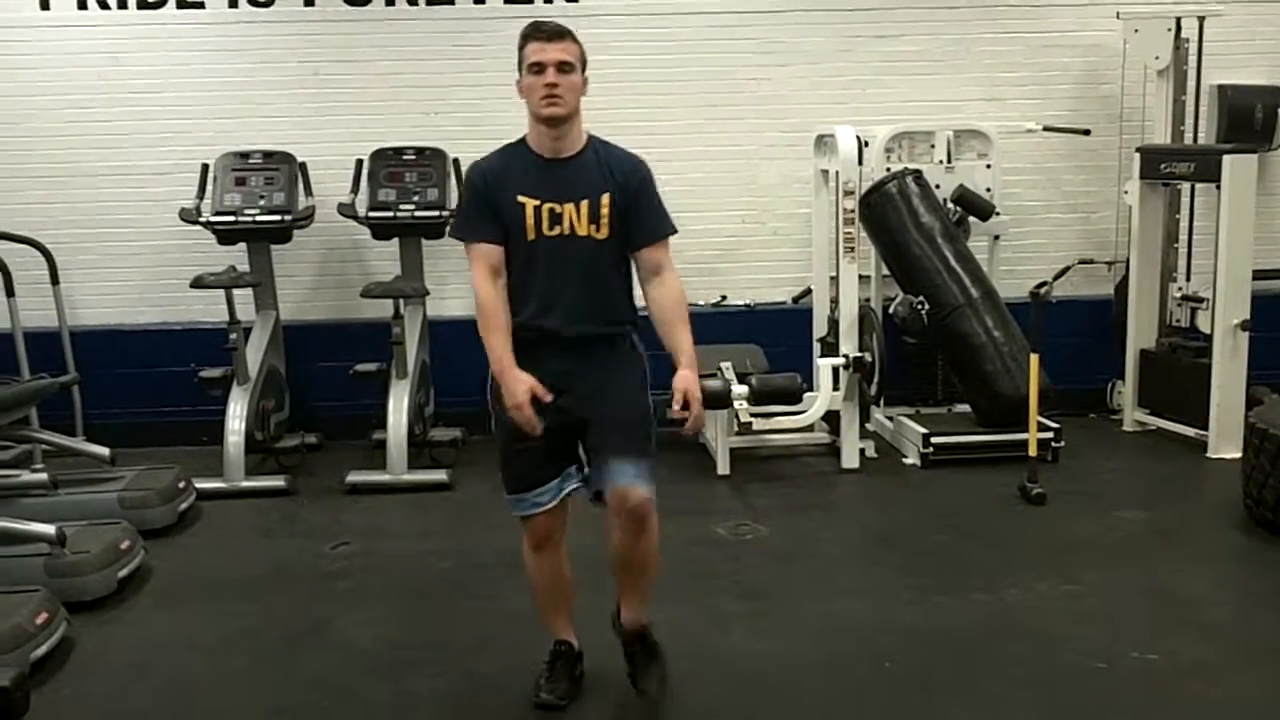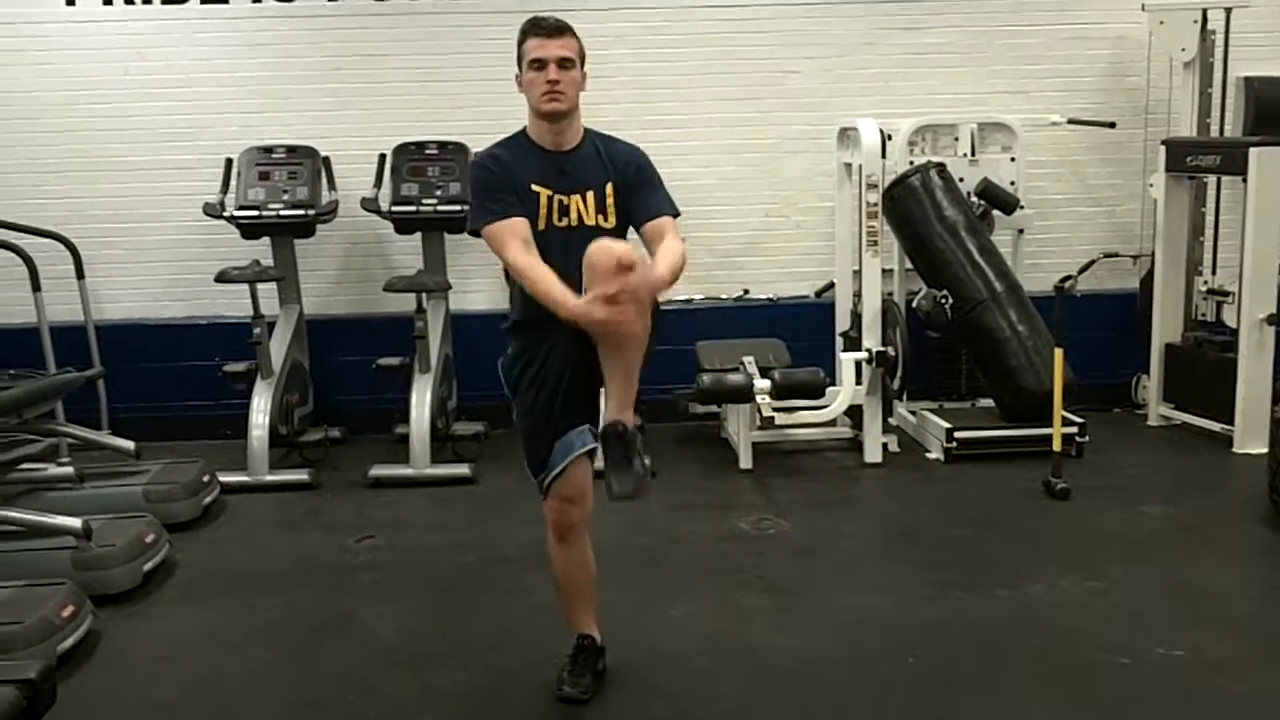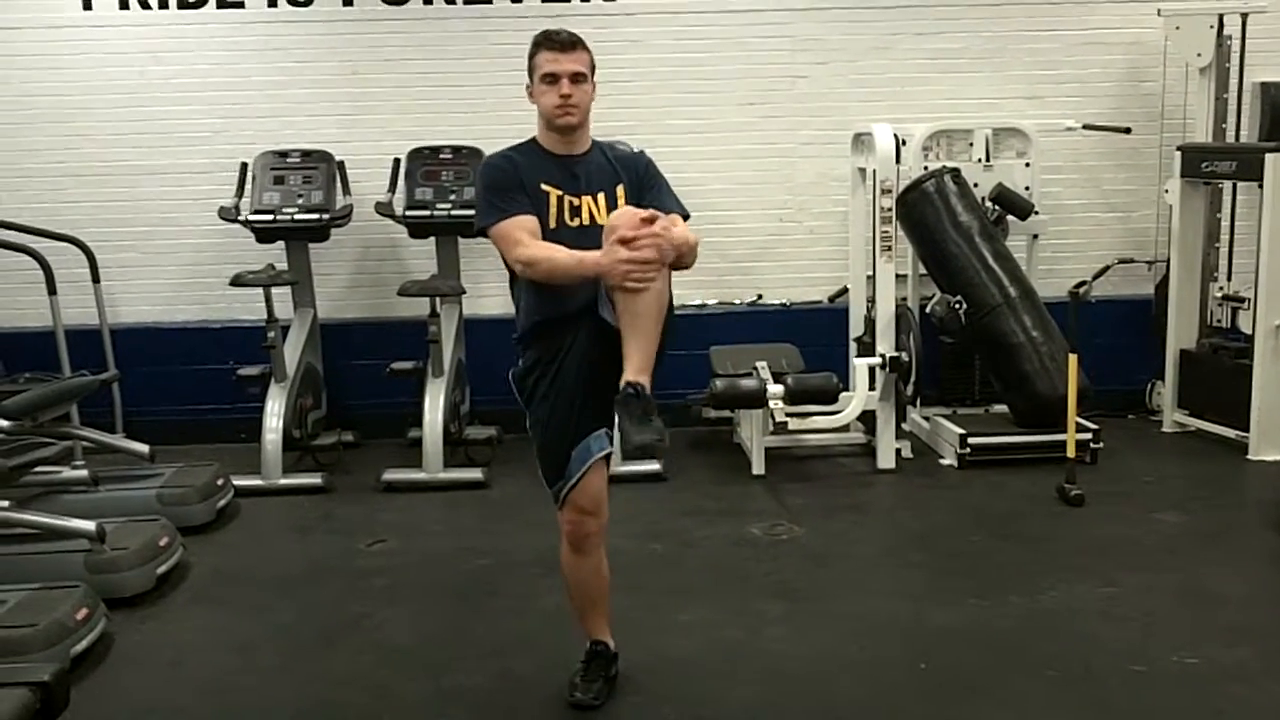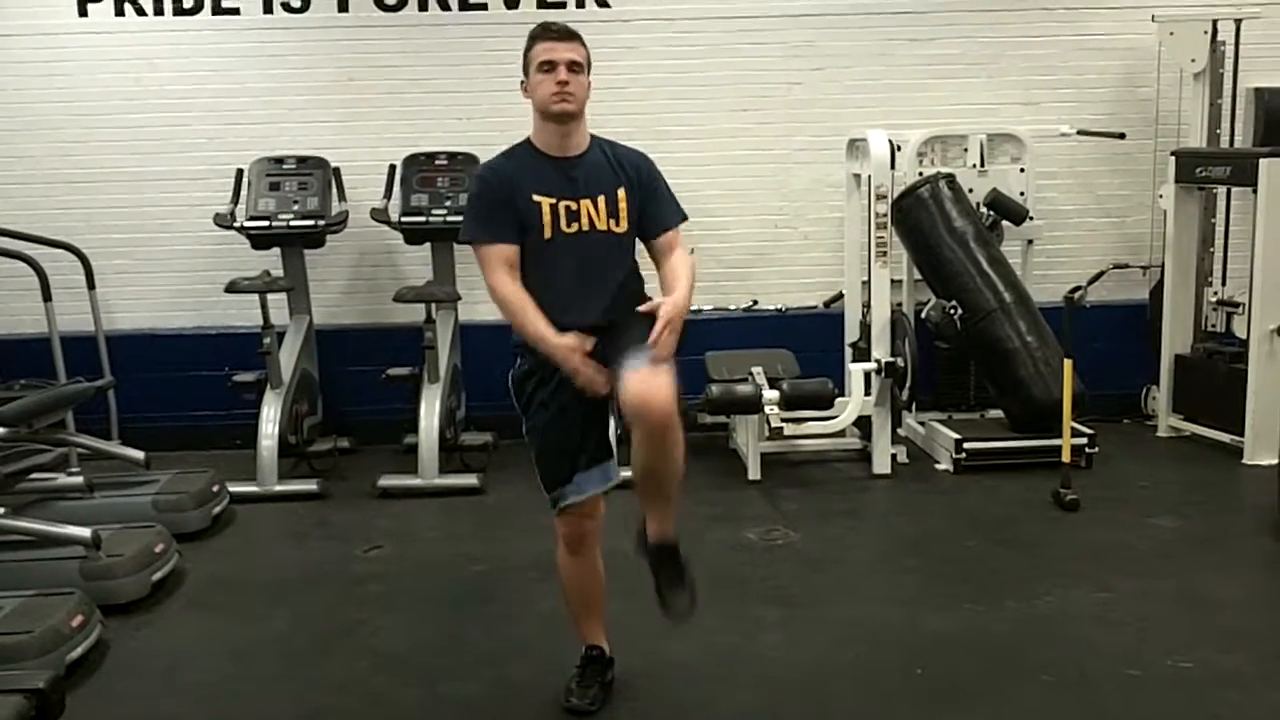
dt=0.4s
person 1, frame 1
left shoulder: (625, 172)
right shoulder: (491, 177)
left elbow: (658, 273)
right elbow: (488, 279)
left wrist: (685, 363)
right wrist: (505, 370)
left hip: (609, 359)
right hip: (530, 372)
left knee: (632, 503)
right knee: (542, 526)
left ankle: (634, 625)
right ankle: (564, 649)
person 1, frame 2
left shoulder: (625, 160)
right shoulder: (495, 168)
left elbow: (669, 240)
right elbow: (518, 256)
left wrist: (652, 275)
right wrist: (574, 308)
left hip: (609, 334)
right hip: (542, 343)
left knee: (608, 255)
right knee: (564, 507)
left ankle: (621, 429)
right ankle: (587, 643)
person 1, frame 3
left shoulder: (632, 166)
right shoulder: (505, 170)
left elbow: (686, 244)
right elbow: (526, 254)
left wrist: (665, 240)
right wrist: (602, 262)
left hip: (623, 330)
right hip: (554, 350)
left knee: (634, 225)
right knee: (581, 518)
left ankle: (635, 392)
right ankle: (600, 650)
person 1, frame 4
left shoulder: (632, 167)
right shoulder: (501, 179)
left elbow: (672, 250)
right elbow: (501, 279)
left wrist: (676, 300)
right wrist: (553, 345)
left hip: (626, 339)
right hip: (552, 365)
left knee: (655, 403)
right knee: (577, 521)
left ankle: (660, 535)
right ankle: (595, 655)
